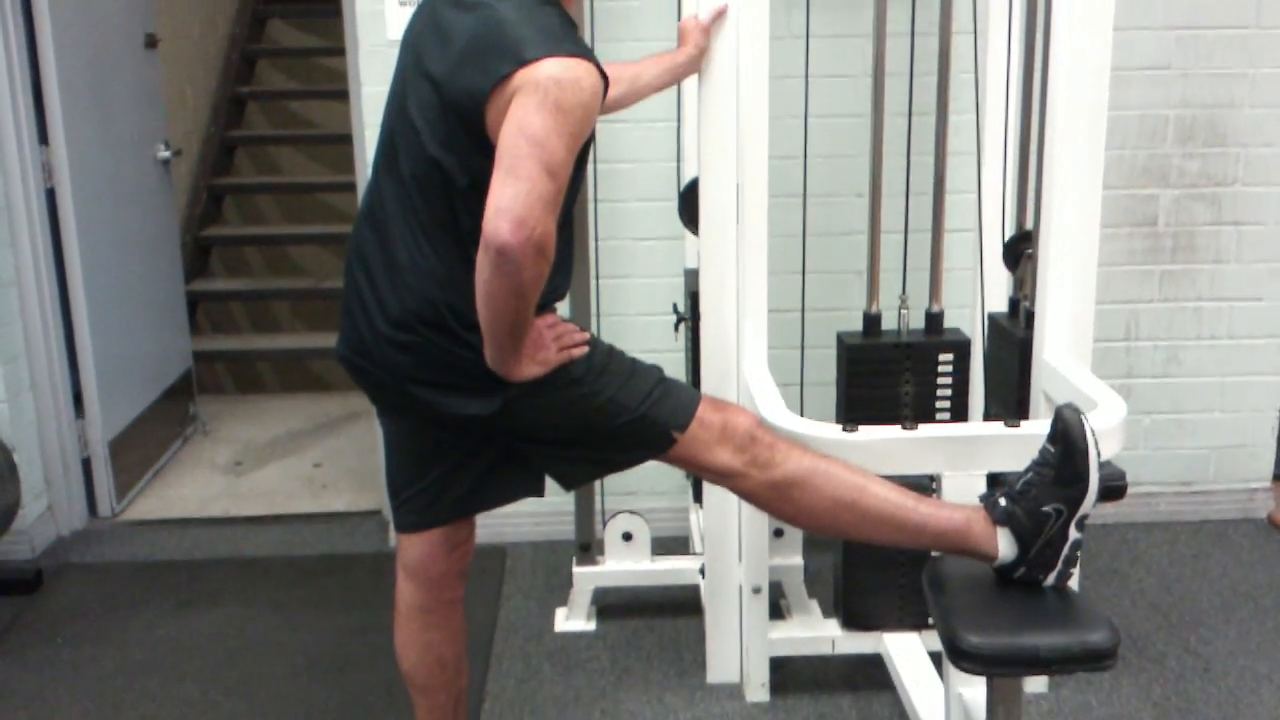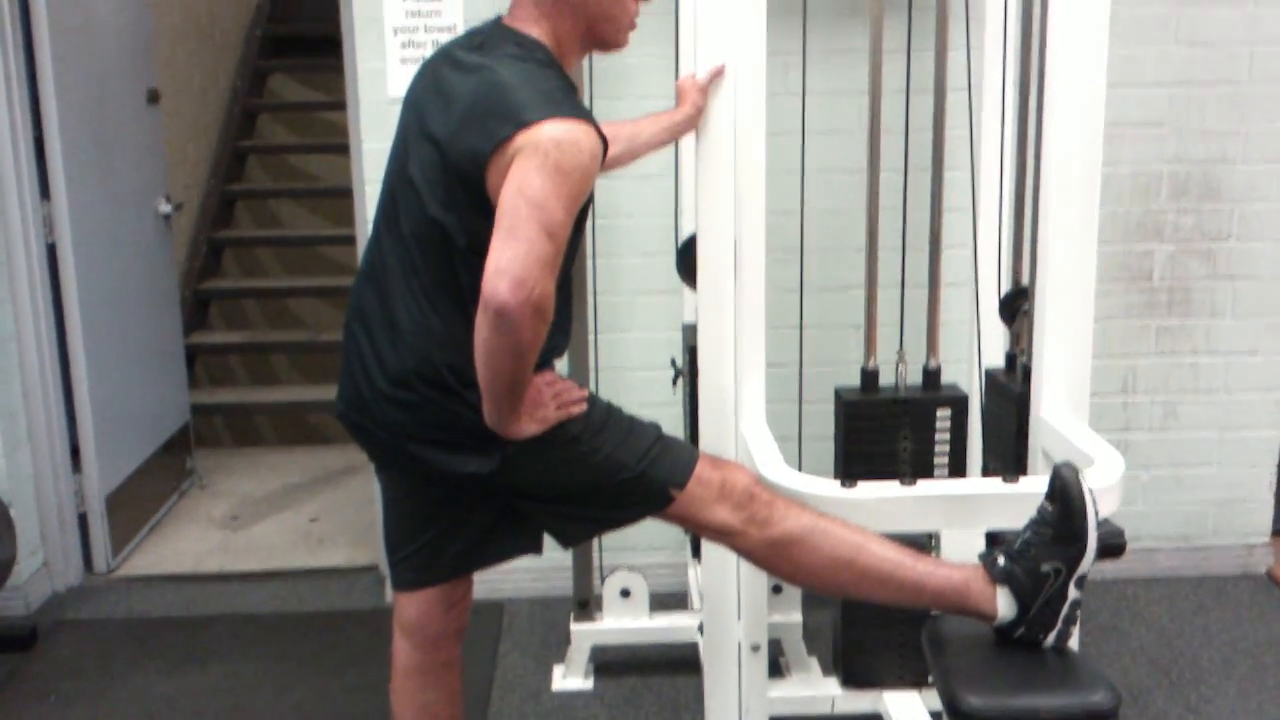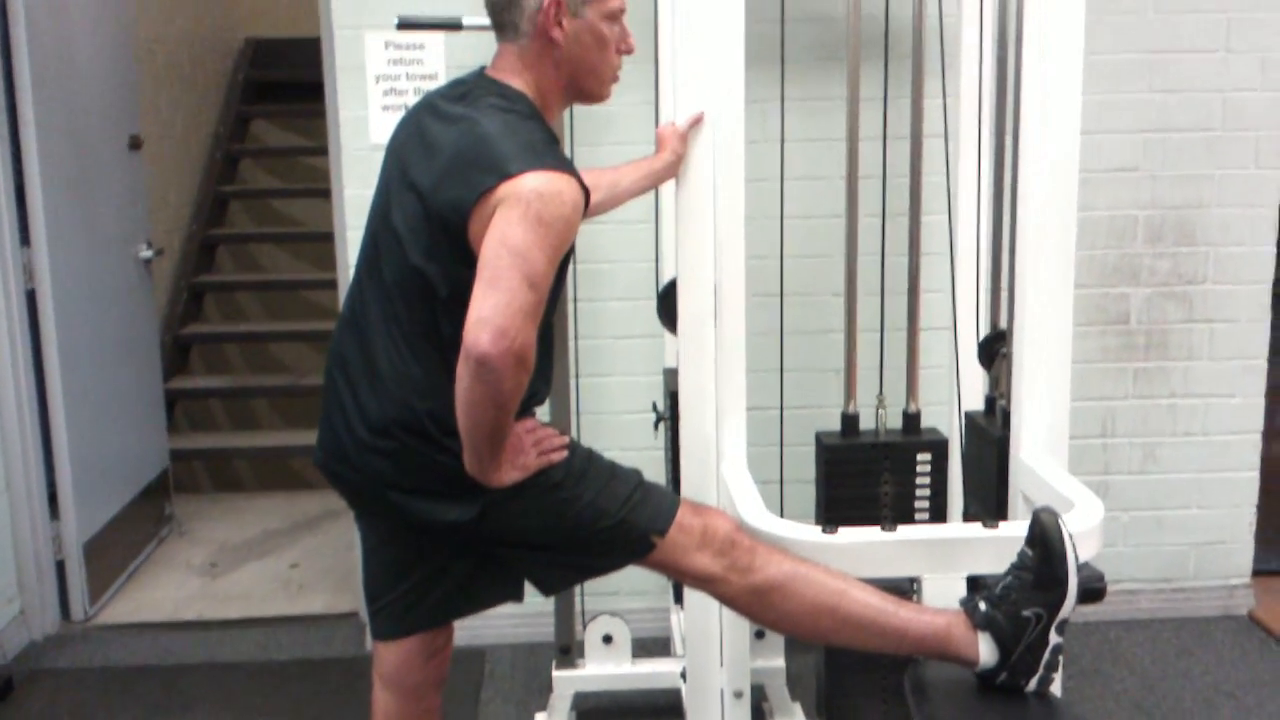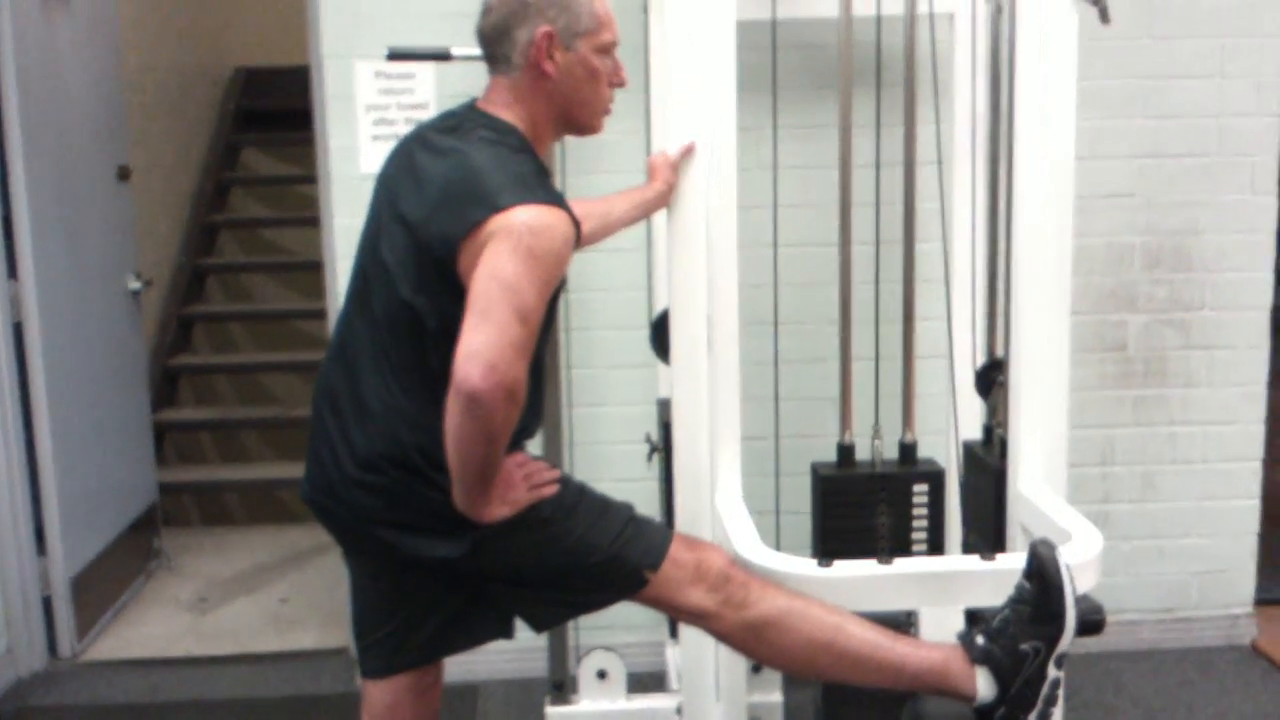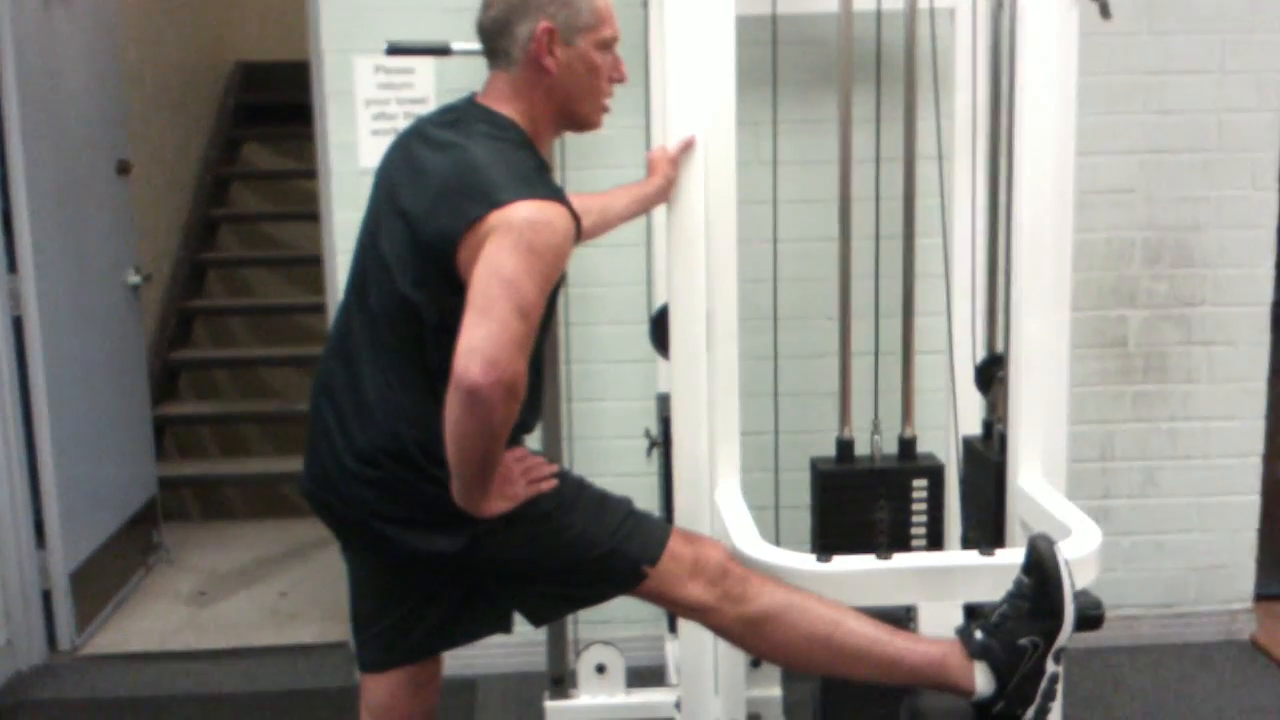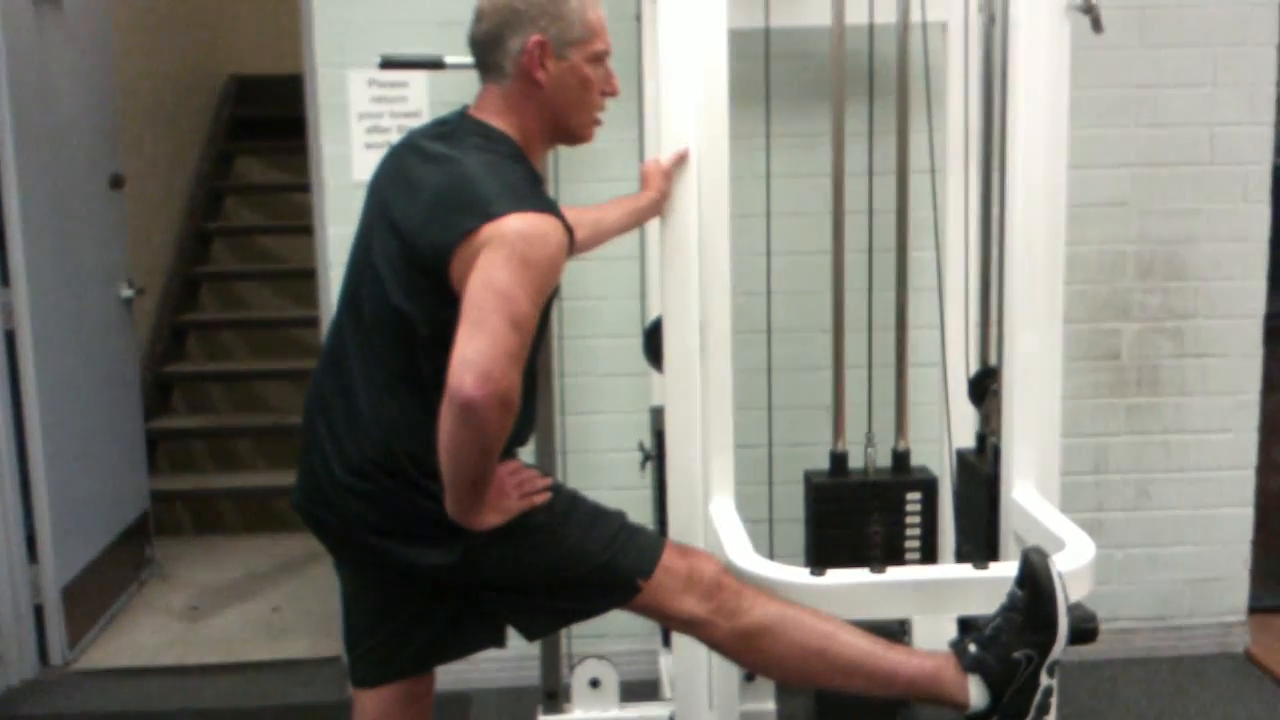
dt=0.4s
person 1, frame 1
right shoulder: (551, 66)
right elbow: (515, 236)
left wrist: (680, 62)
right wrist: (508, 352)
left hip: (394, 337)
right hip: (470, 343)
left knee: (432, 564)
right knee: (732, 443)
right ankle: (1003, 536)
person 1, frame 2
right shoulder: (551, 130)
right elbow: (514, 298)
left wrist: (677, 122)
right wrist: (505, 411)
left hip: (394, 396)
right hip: (471, 403)
left knee: (427, 626)
right knee: (731, 502)
right ankle: (1000, 596)
person 1, frame 3
left shoulder: (446, 110)
right shoulder: (532, 179)
right elbow: (495, 348)
left wrist: (657, 169)
right wrist: (487, 461)
left hip: (374, 446)
right hip: (449, 453)
right knee: (715, 549)
right ankle: (980, 639)
person 1, frame 4
left shoulder: (437, 141)
right shoulder: (522, 211)
right elbow: (485, 381)
left wrist: (648, 198)
right wrist: (475, 496)
left hip: (362, 480)
right hip: (439, 487)
right knee: (707, 584)
person 1, frame 5
left shoulder: (435, 137)
right shoulder: (523, 207)
right elbow: (485, 377)
left wrist: (649, 192)
right wrist: (474, 491)
left hip: (359, 474)
right hip: (434, 485)
right knee: (707, 579)
person 1, frame 6
left shoulder: (427, 150)
right shoulder: (514, 219)
right elbow: (479, 391)
left wrist: (642, 206)
right wrist: (469, 505)
left hip: (354, 489)
right hip: (430, 499)
right knee: (700, 592)
